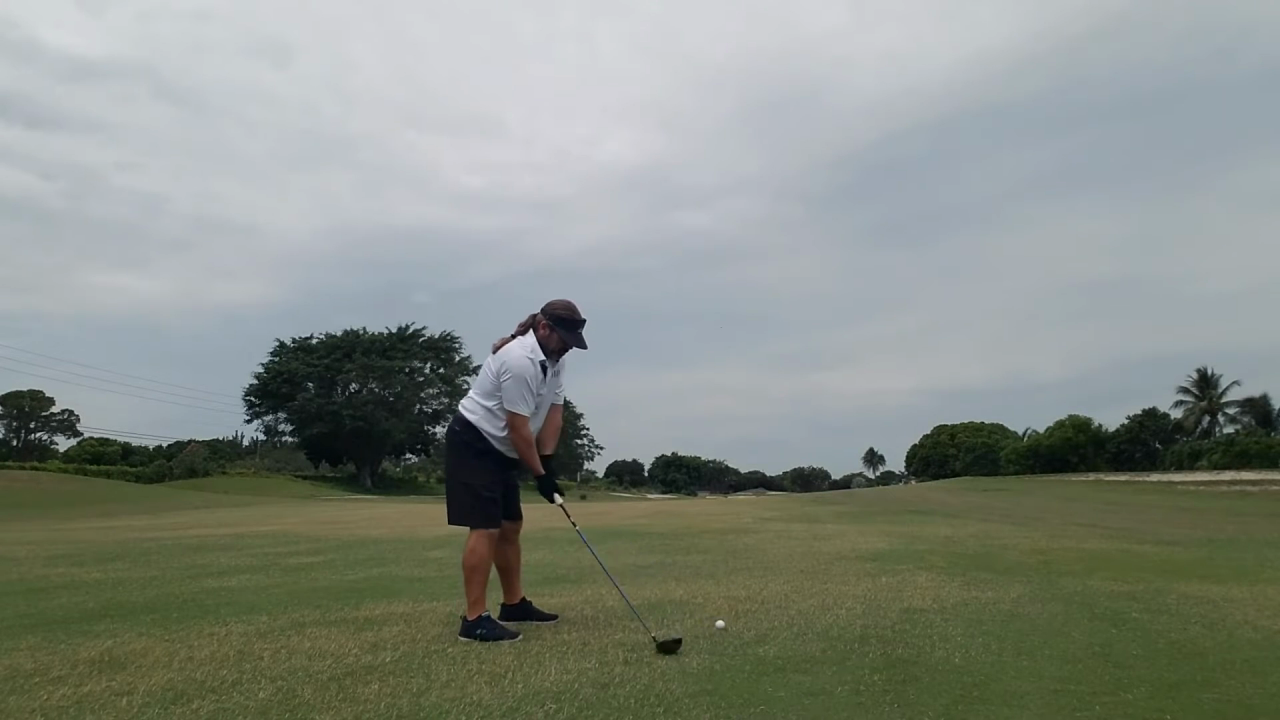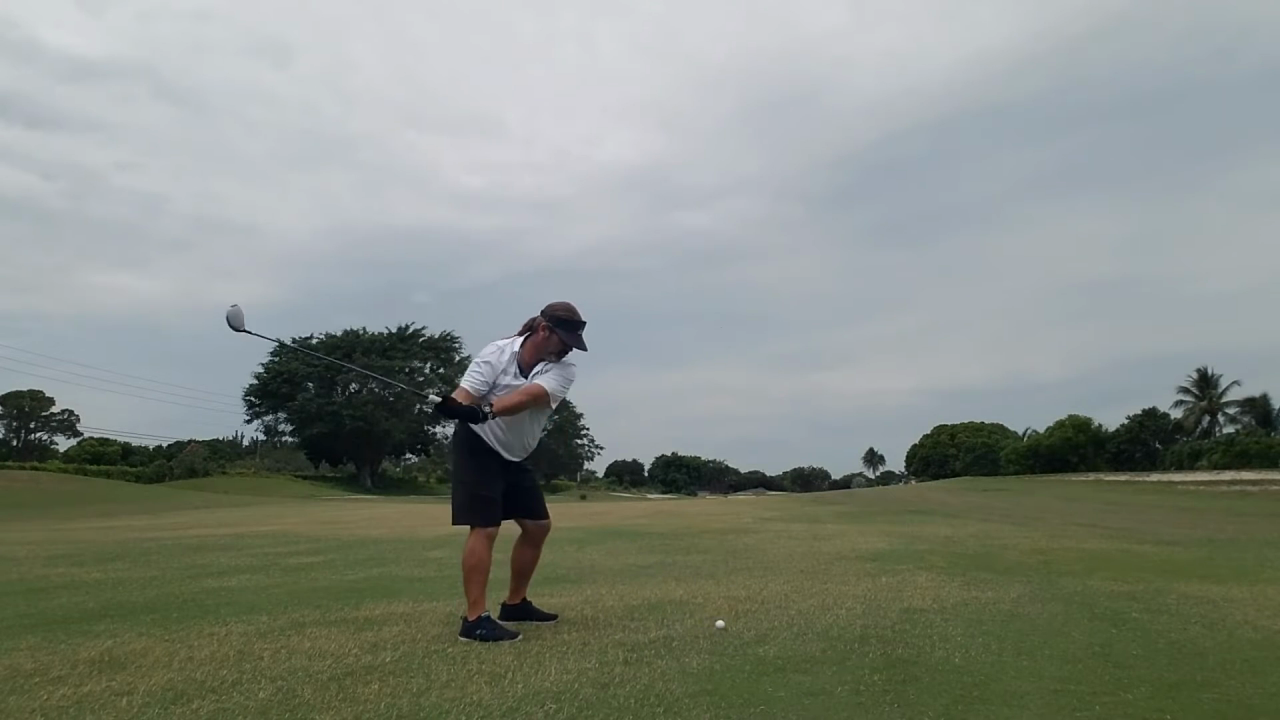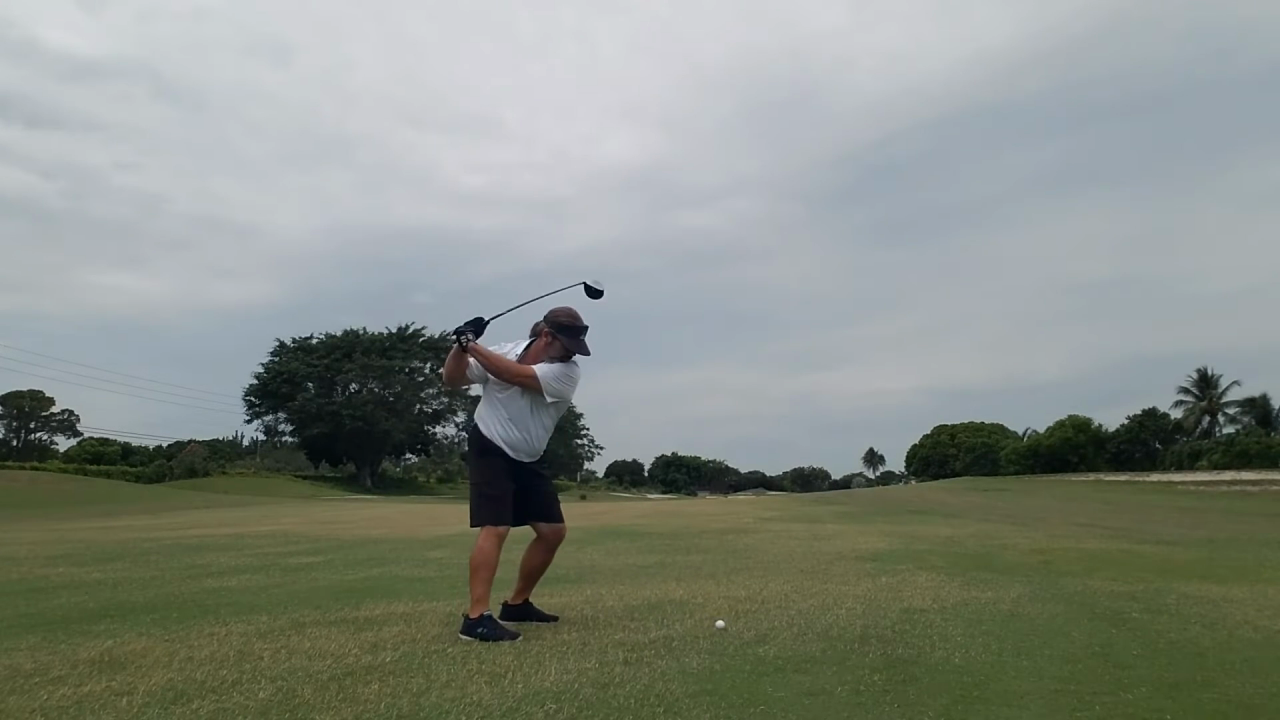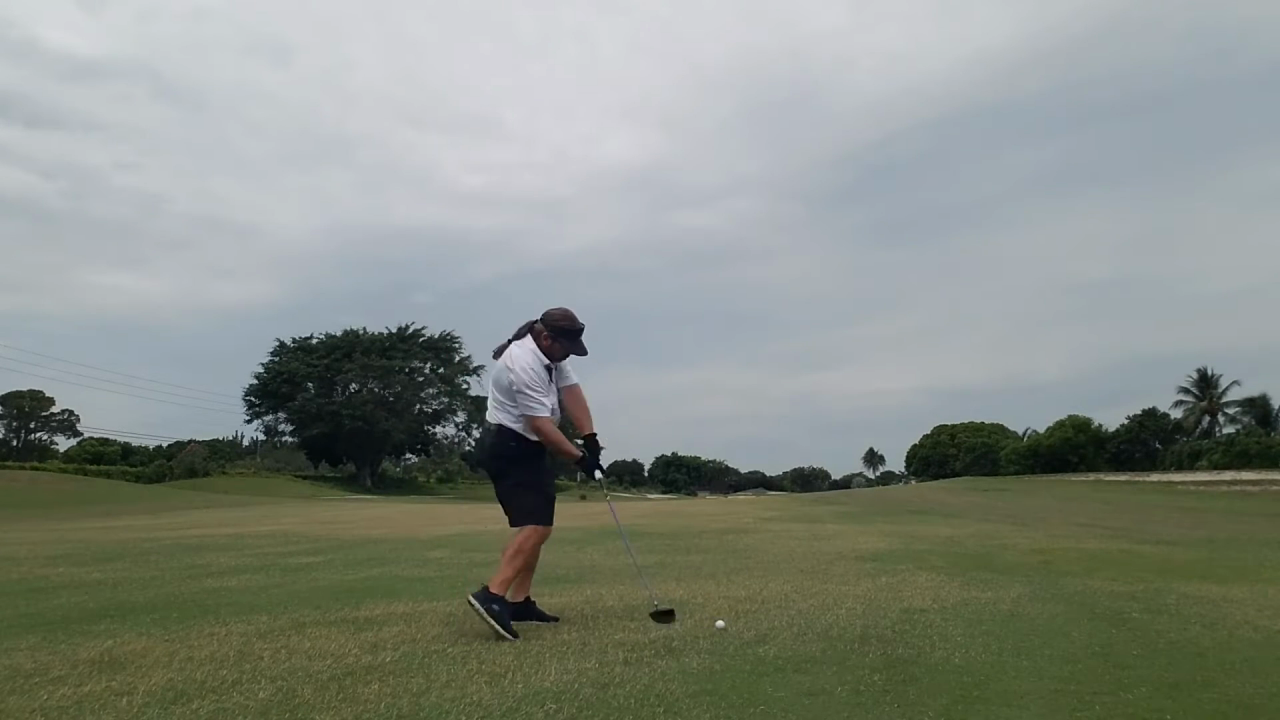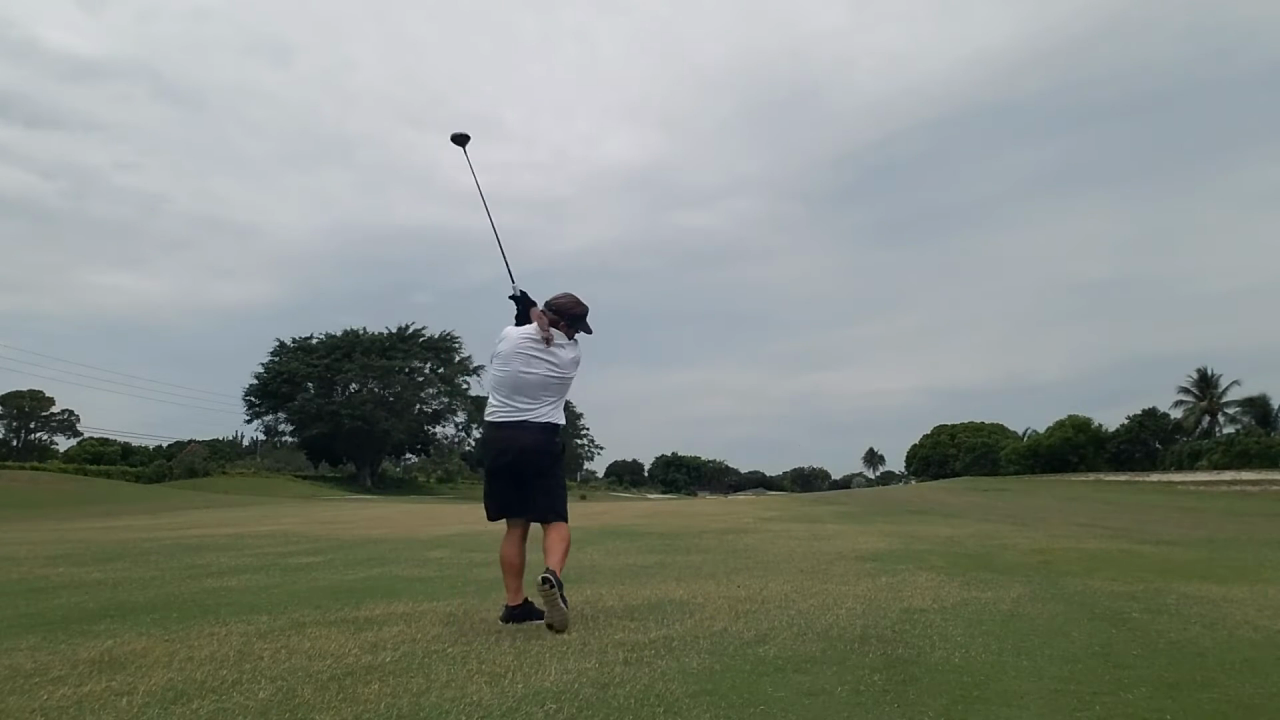
dt=0.3s
person 1, frame 1
left shoulder: (555, 363)
right shoulder: (518, 359)
left elbow: (553, 412)
right elbow: (518, 426)
left wrist: (546, 460)
right wrist: (539, 473)
left hip: (502, 452)
right hip: (472, 444)
left knee: (510, 526)
right knee: (485, 528)
left ankle: (515, 603)
right ankle: (474, 618)
person 1, frame 2
left shoulder: (564, 370)
right shoulder: (497, 353)
left elbow: (527, 397)
right elbow: (463, 396)
left wrist: (487, 412)
right wrist: (454, 405)
left hip: (515, 456)
right hip: (477, 449)
left knee: (538, 526)
right knee: (484, 528)
left ankle: (515, 603)
right ankle: (475, 619)
person 1, frame 3
left shoulder: (568, 372)
right shoulder: (505, 352)
left elbow: (515, 375)
right elbow: (452, 379)
left wrist: (473, 347)
right wrist: (461, 345)
left hip: (527, 461)
right hip: (489, 452)
left knee: (553, 531)
right knee: (495, 528)
left ankle: (517, 604)
right ankle: (477, 617)
person 1, frame 4
left shoulder: (552, 358)
right shoulder: (523, 365)
left elbow: (573, 396)
right elbow: (542, 427)
left wrist: (590, 439)
right wrist: (577, 456)
left hip: (517, 449)
right hip: (513, 449)
left knee: (535, 523)
right knee: (536, 524)
left ankle: (519, 600)
right ankle: (493, 595)
person 1, frame 5
left shoulder: (509, 337)
right shoulder: (570, 354)
left wrist: (526, 314)
right wrist: (531, 309)
left hip: (498, 438)
right hip: (541, 440)
left knee: (515, 524)
right knee: (555, 520)
left ankle: (515, 603)
right ankle: (552, 575)
